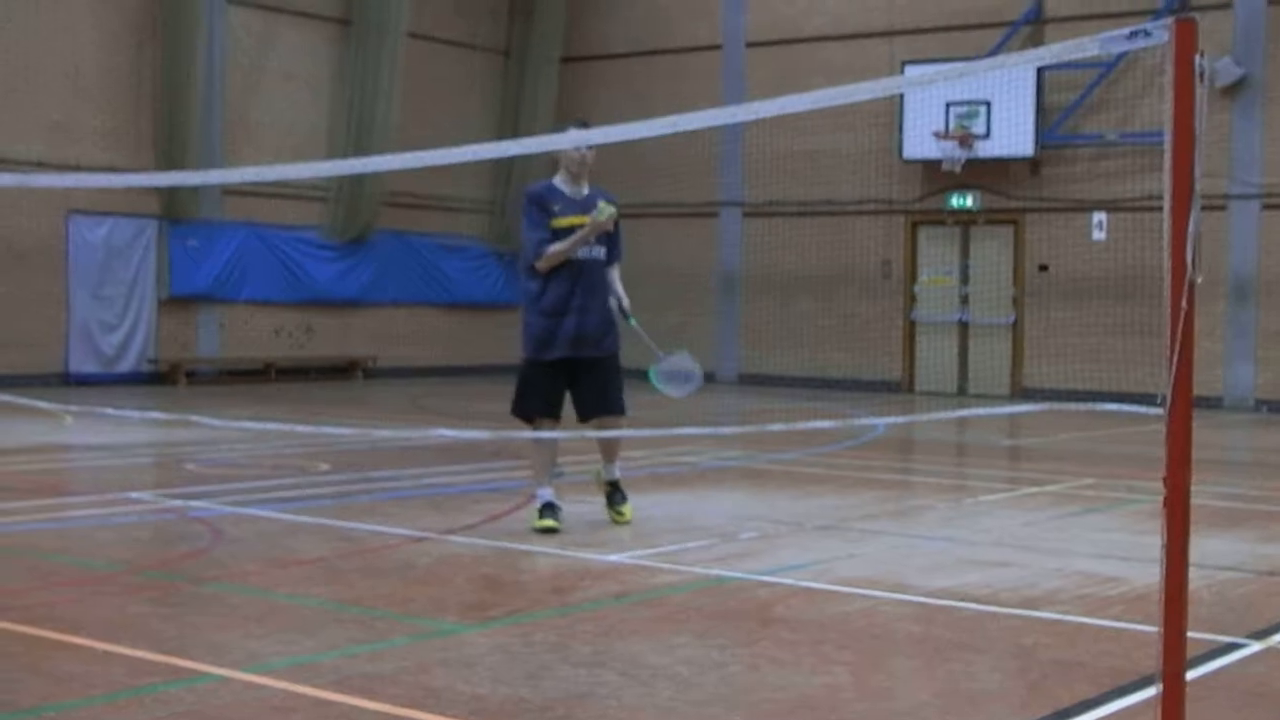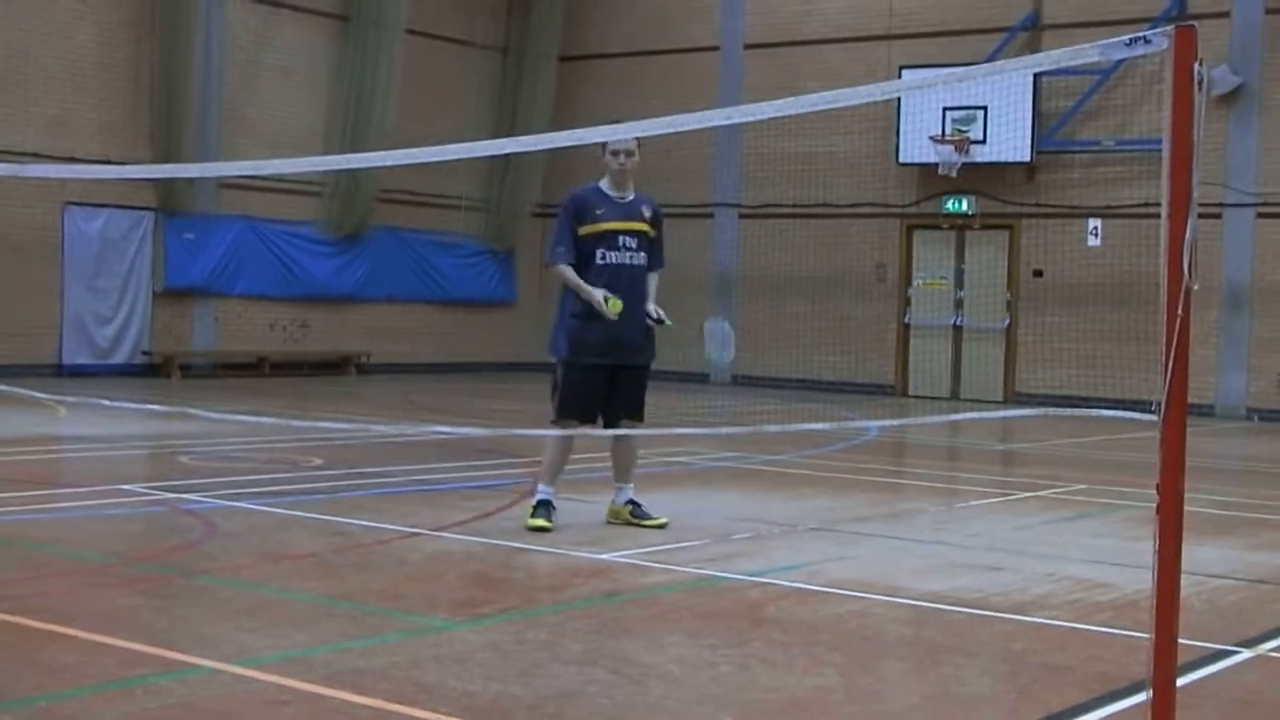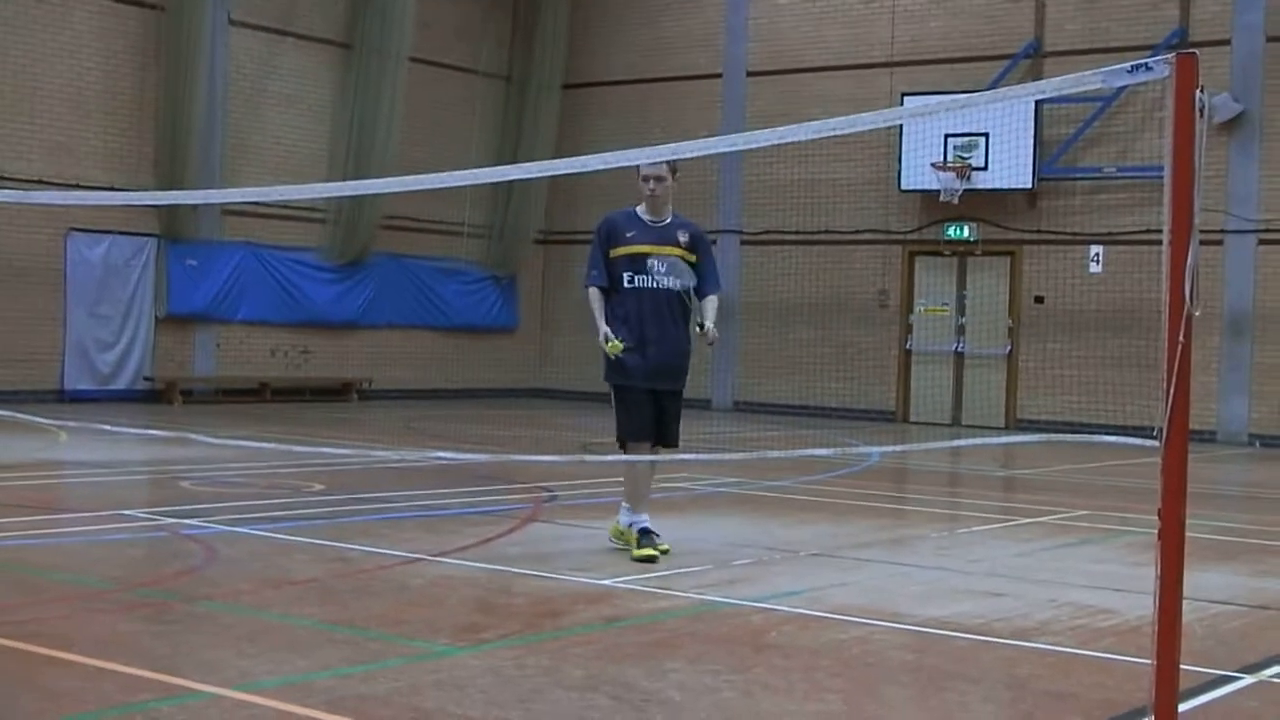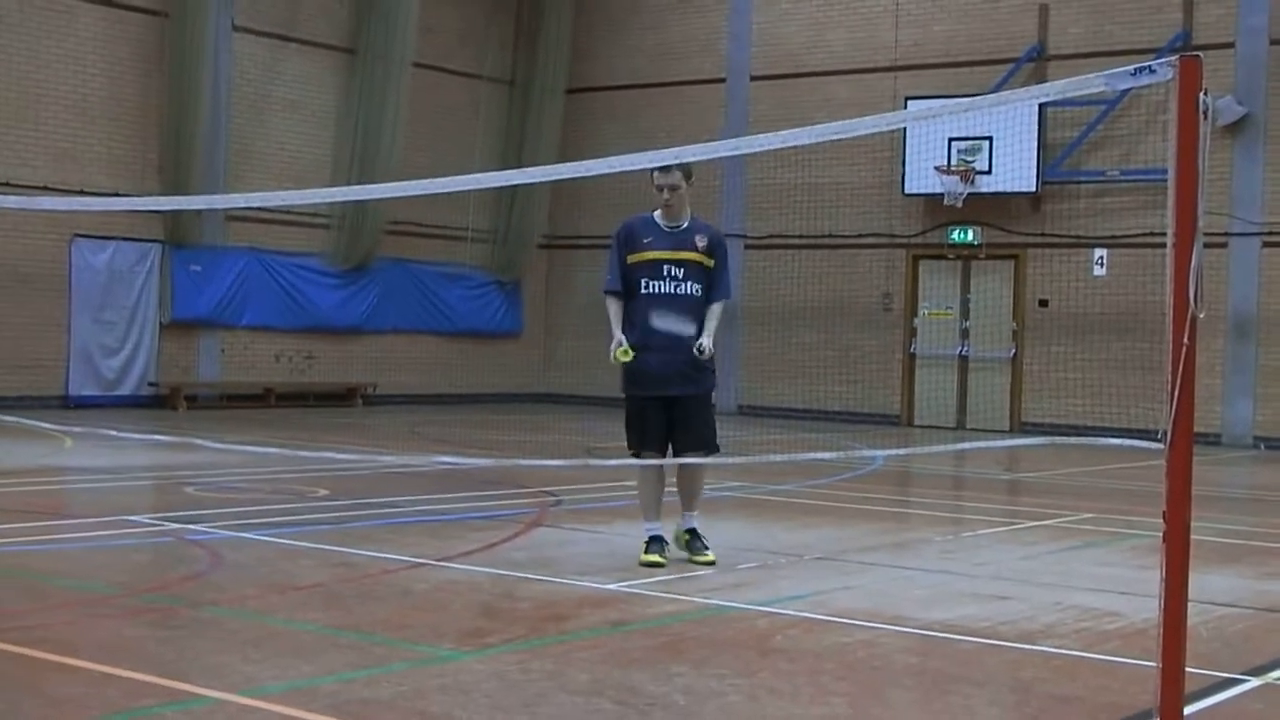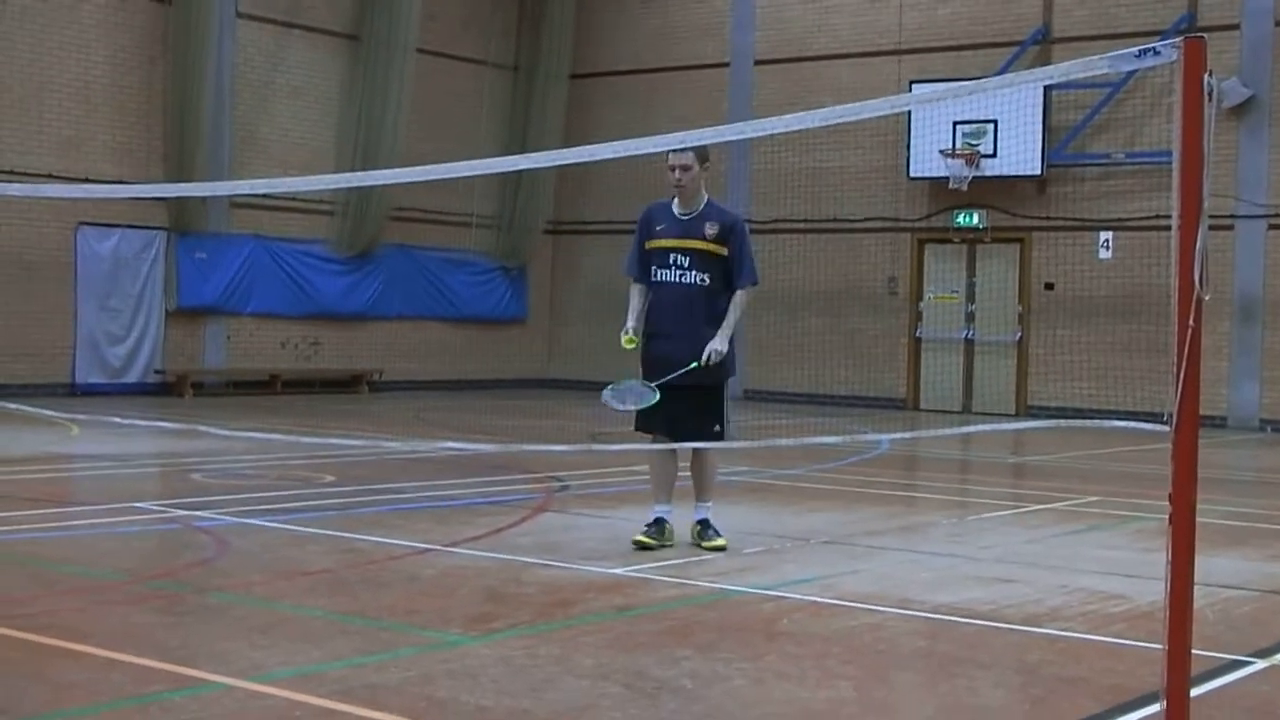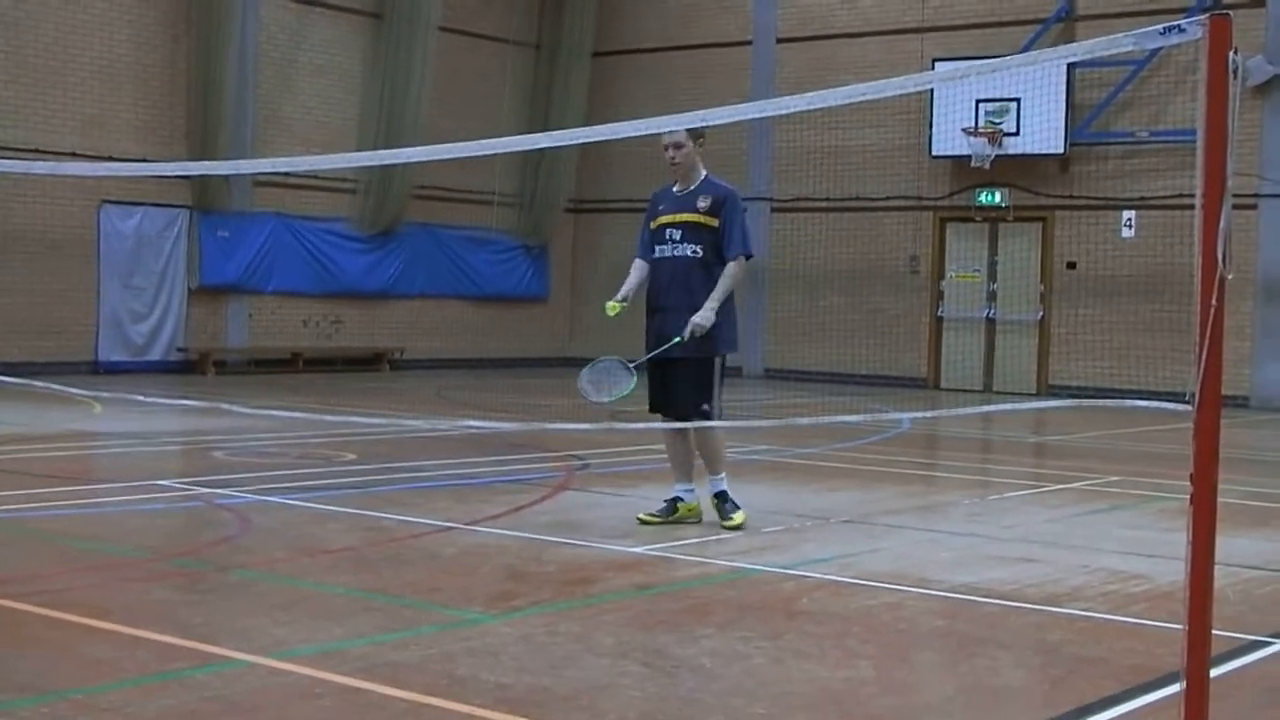
dt=0.4s
person 1, frame 1
left shoulder: (604, 202)
right shoulder: (538, 197)
right elbow: (542, 259)
left wrist: (619, 291)
right wrist: (587, 232)
left hip: (597, 329)
right hip: (549, 329)
left knee: (610, 414)
right knee: (545, 418)
left ankle: (610, 478)
right ankle: (546, 501)
person 1, frame 2
left shoulder: (649, 210)
right shoulder: (580, 202)
right elbow: (559, 264)
left wrist: (650, 302)
right wrist: (589, 292)
left hip: (633, 337)
right hip: (585, 335)
left knee: (628, 420)
right knee: (570, 418)
left ankle: (623, 501)
right ankle: (543, 498)
person 1, frame 3
left shoulder: (691, 235)
right shoulder: (613, 226)
left elbow: (708, 289)
right elbow: (595, 284)
left wrist: (708, 322)
right wrist: (601, 324)
left hip: (670, 358)
right hip: (628, 355)
left knee: (655, 445)
right knee: (636, 442)
left ankle: (629, 521)
right ankle: (637, 527)
person 1, frame 4
left shoulder: (710, 239)
right shoulder: (631, 232)
left elbow: (717, 297)
right elbow: (614, 292)
left wrist: (708, 335)
right wrist: (617, 333)
left hip: (692, 367)
right hip: (644, 364)
left knee: (696, 451)
right knee: (649, 452)
left ankle: (689, 528)
right ankle: (653, 535)
person 1, frame 5
left shoulder: (727, 223)
right shoulder: (651, 218)
left elbow: (742, 287)
right elbow: (639, 279)
left wrist: (724, 335)
right wrist: (632, 320)
left hip: (705, 352)
right hip: (658, 350)
left knee: (704, 438)
right knee: (659, 434)
left ankle: (703, 519)
right ankle: (660, 519)
person 1, frame 6
left shoulder: (723, 197)
right shoulder: (659, 201)
left elbow: (737, 260)
right elbow: (645, 257)
left wrist: (710, 307)
right wrist: (627, 289)
left hip: (701, 328)
right hip: (661, 326)
left knee: (700, 413)
right knee: (669, 414)
left ankle: (720, 491)
right ankle: (684, 497)
